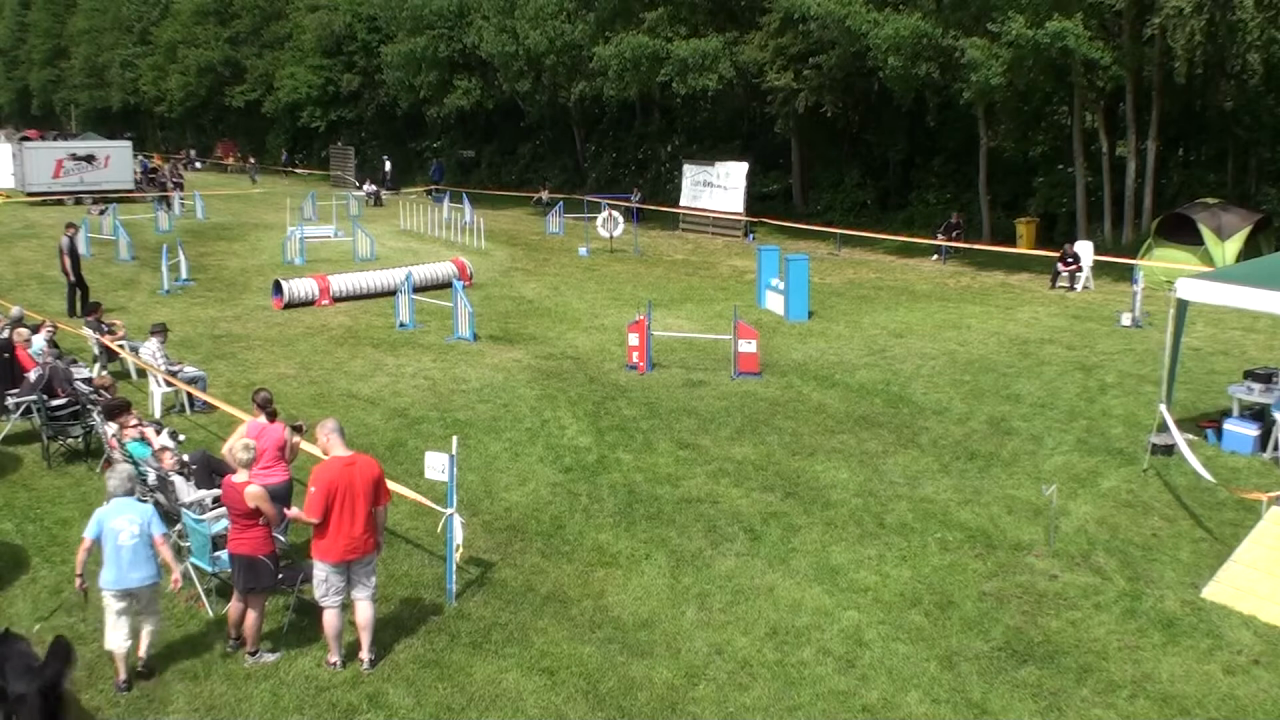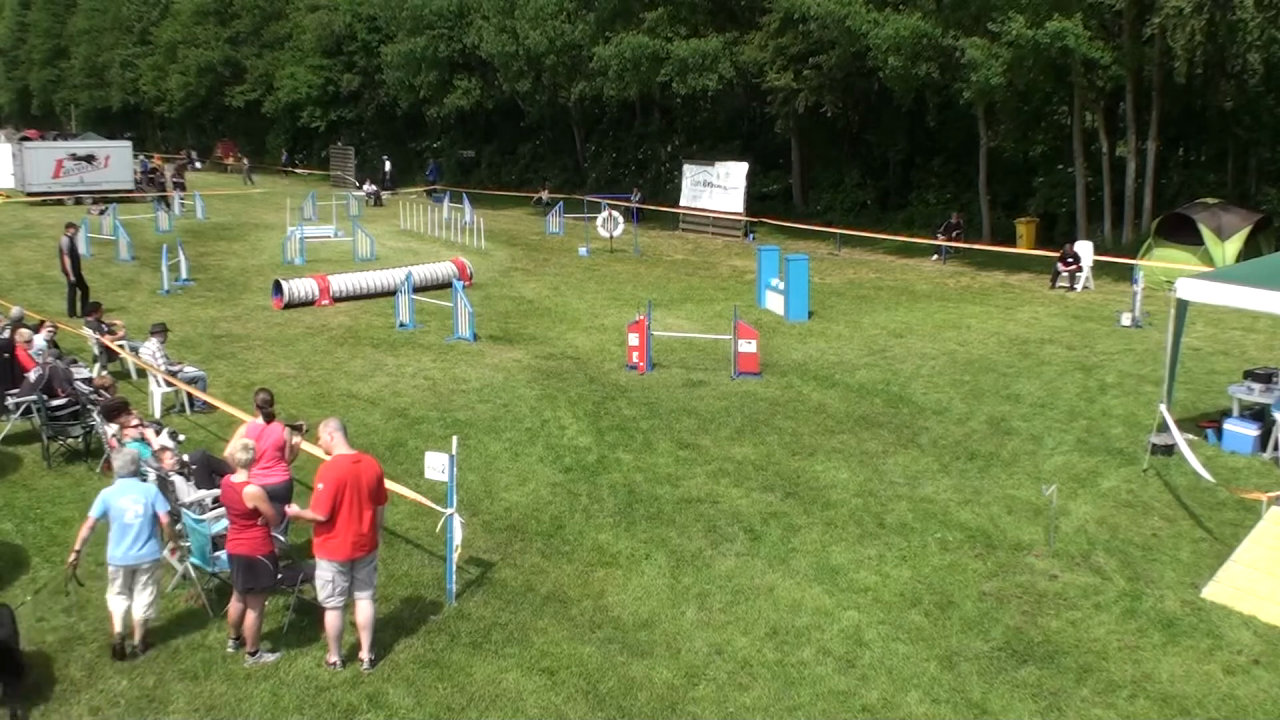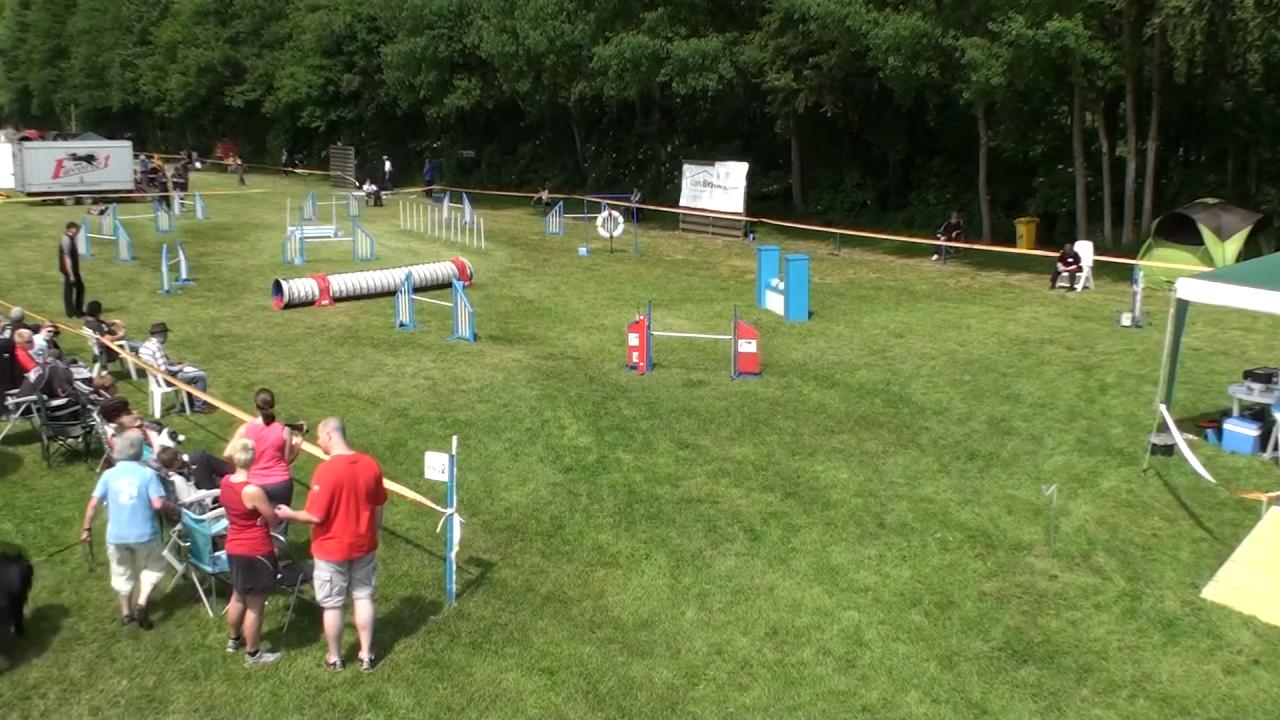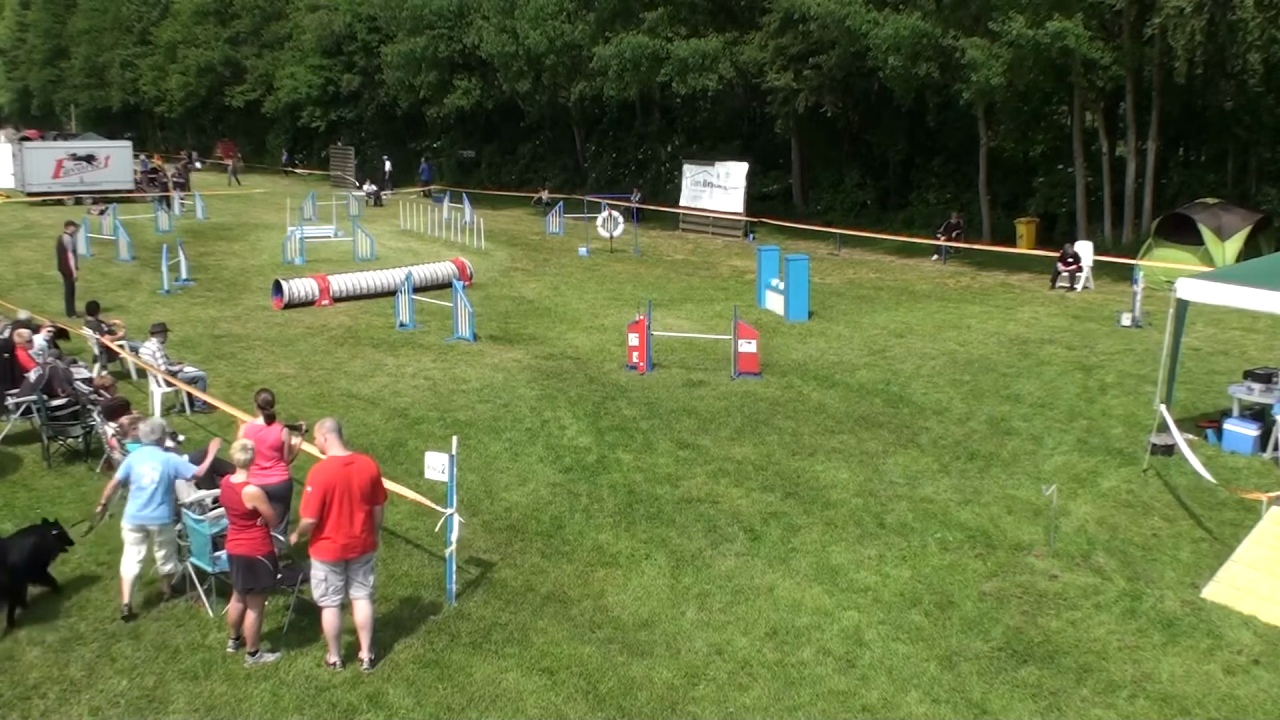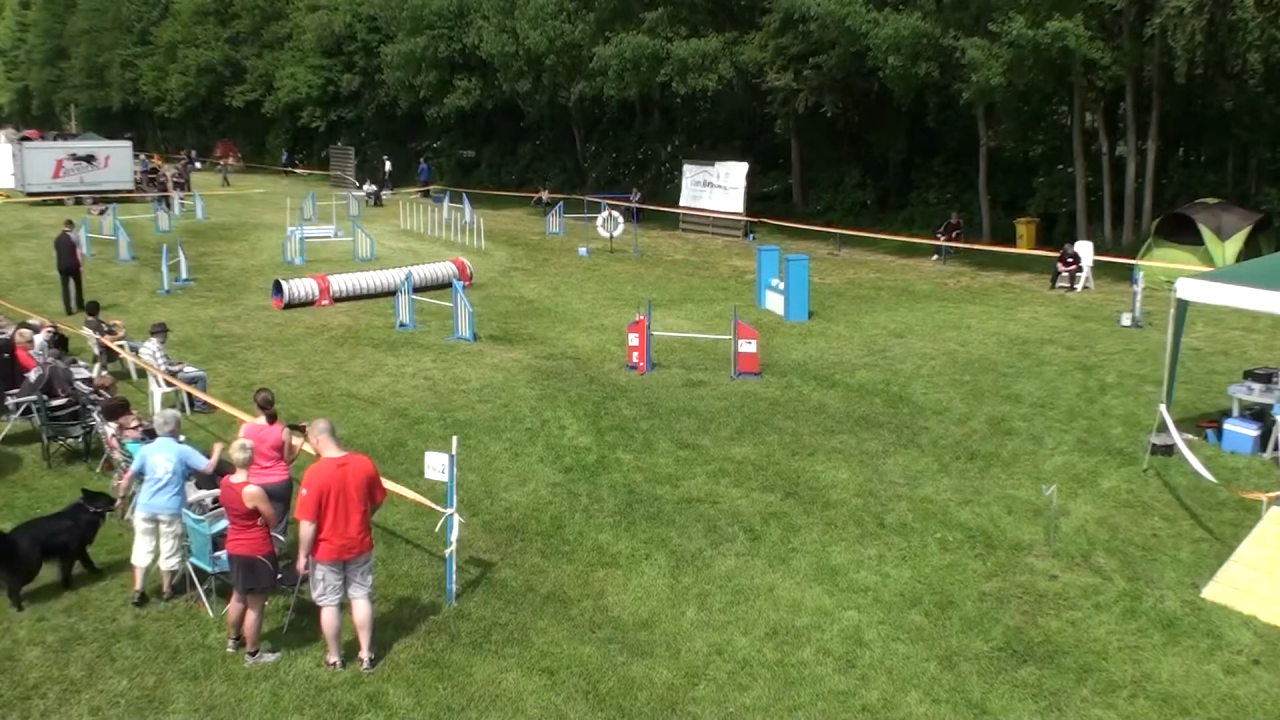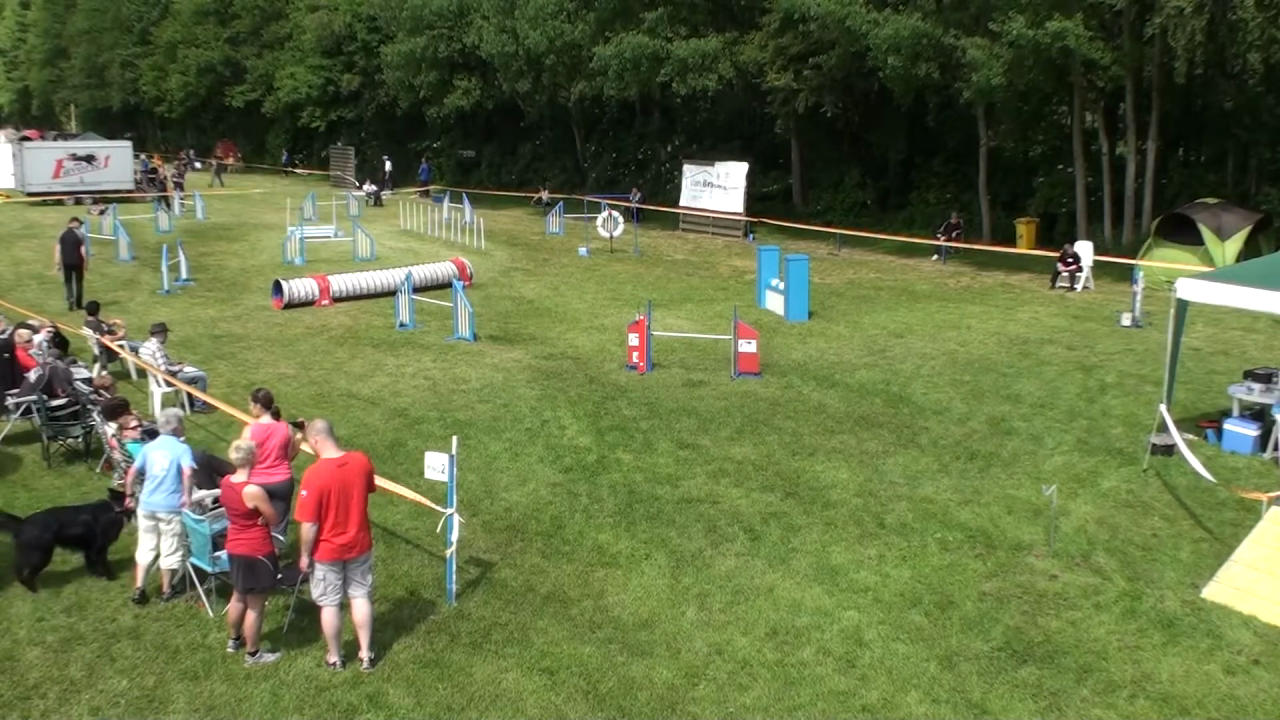
dt=0.5s
person 1, frame 1
left shoulder: (323, 471)
right shoulder: (371, 465)
left elbow: (314, 517)
right elbow: (381, 507)
left wrist: (296, 515)
right wrist: (379, 536)
left hip: (331, 550)
right hip: (364, 546)
left knee: (331, 604)
right knee: (364, 599)
left ankle: (335, 657)
right ankle: (366, 655)
person 1, frame 2
left shoulder: (330, 469)
right shoulder: (372, 464)
left elbow: (320, 514)
right elbow: (379, 507)
left wrist: (297, 513)
right wrist: (374, 535)
left hip: (334, 548)
right hip: (365, 545)
left knee: (333, 605)
right knee: (364, 598)
left ankle: (335, 657)
right ankle: (366, 655)
person 1, frame 3
left shoulder: (327, 470)
right shoulder: (370, 465)
left elbow: (316, 516)
right elbow: (378, 507)
left wrist: (290, 514)
right wrist: (373, 535)
left hip: (332, 549)
right hip: (364, 545)
left knee: (332, 604)
right knee: (364, 598)
left ankle: (334, 657)
right ankle: (366, 655)
person 1, frame 4
left shoulder: (320, 472)
right shoulder: (369, 465)
left elbow: (311, 519)
right elbow: (378, 507)
left wrist: (297, 535)
right wrist: (374, 536)
left hip: (328, 549)
right hip: (362, 545)
left knee: (330, 604)
right knee: (362, 598)
left ankle: (334, 657)
right ankle: (366, 655)
person 1, frame 5
left shoulder: (315, 473)
right shoulder: (365, 464)
left elbow: (307, 522)
right elbow: (377, 502)
left wrist: (302, 555)
left hip: (327, 550)
right hip: (360, 545)
left knee: (329, 603)
right knee: (361, 598)
left ankle: (334, 658)
right ankle: (366, 654)
person 1, frame 6
left shoulder: (314, 474)
right shoulder: (362, 462)
left elbow: (309, 523)
left wrist: (305, 554)
left hip: (327, 551)
right hip: (359, 545)
left knee: (329, 604)
right knee: (361, 597)
left ankle: (335, 657)
right ankle: (366, 654)
person 2, frame 1
left shoulder: (226, 482)
right shoulder: (255, 490)
right elbow: (276, 519)
left hip: (235, 547)
right hip: (257, 552)
left knee: (239, 597)
right knee: (255, 605)
left ankle: (233, 640)
right ankle: (252, 654)
person 2, frame 2
left shoulder: (225, 482)
right shoulder: (253, 490)
right elbow: (275, 519)
left hip: (234, 547)
right hip: (256, 552)
left knee: (239, 596)
right knee: (255, 606)
left ankle: (233, 640)
right ankle: (252, 654)
person 2, frame 3
left shoulder: (225, 482)
right shoulder: (252, 491)
right elbow: (274, 519)
left hip: (234, 547)
right hip: (255, 553)
left knee: (238, 596)
right knee: (255, 606)
left ankle: (233, 640)
right ankle: (253, 654)
person 2, frame 4
left shoulder: (225, 483)
right shoulder: (252, 491)
right elbow: (273, 520)
left hip: (234, 547)
right hip: (255, 553)
left knee: (238, 596)
right knee: (255, 605)
left ankle: (233, 640)
right ankle: (252, 654)
person 2, frame 5
left shoulder: (225, 483)
right shoulder: (253, 491)
right elbow: (274, 520)
left hip: (234, 547)
right hip: (256, 552)
left knee: (238, 596)
right knee: (255, 605)
left ankle: (233, 640)
right ankle: (253, 654)
person 2, frame 6
left shoulder: (226, 482)
right shoulder: (254, 490)
right elbow: (274, 519)
left hip: (234, 547)
right hip: (256, 552)
left knee: (239, 596)
right knee: (255, 605)
left ankle: (234, 639)
right ankle: (253, 654)
person 3, frame 1
left shoulder: (101, 514)
right shoulder: (147, 510)
left elbow: (85, 547)
right elbow: (160, 543)
left wrist: (79, 575)
right wrist: (175, 569)
left hip: (113, 582)
right hip: (146, 578)
left knee: (118, 628)
right knee: (148, 616)
left ankle: (122, 678)
right ankle: (142, 657)
person 3, frame 2
left shoulder: (107, 494)
right shoulder: (151, 490)
left elbow: (89, 525)
right elbow: (165, 521)
left wrist: (76, 551)
right wrist: (171, 541)
left hip: (119, 557)
right hip: (148, 556)
left knee: (118, 596)
right knee: (143, 599)
left ankle: (118, 636)
right ankle: (138, 642)
person 3, frame 3
left shoulder: (109, 475)
right shoulder: (147, 474)
left elbow: (93, 505)
right elbow: (158, 505)
left wrist: (87, 529)
right wrist: (171, 508)
left hip: (116, 536)
right hip: (144, 535)
left knee: (122, 575)
right knee: (152, 568)
left ankle: (126, 613)
right ankle: (141, 604)
person 3, frame 4
left shoulder: (132, 458)
right shoulder: (170, 460)
left elbow: (113, 484)
right elbow: (198, 472)
left wrist: (102, 505)
right wrist: (211, 453)
left hip: (133, 518)
right hip: (160, 519)
left knee: (130, 560)
right knee: (164, 556)
left ankle: (126, 603)
right ankle: (167, 590)
person 3, frame 5
left shoulder: (146, 450)
right shoulder: (183, 451)
left elbow: (128, 476)
right elbow: (209, 467)
left wrist: (120, 497)
right wrist: (217, 450)
left hip: (145, 508)
right hip: (170, 509)
left knee: (143, 549)
right knee: (169, 551)
left ankle: (138, 591)
right ankle: (167, 590)
person 3, frame 6
left shoulder: (149, 447)
right shoulder: (182, 448)
left elbow: (132, 473)
right elbow: (187, 473)
left wrist: (130, 495)
right wrist: (186, 496)
left hip: (146, 505)
right hip: (170, 507)
left knee: (145, 548)
right knee: (170, 550)
left ankle: (139, 589)
right ankle: (167, 590)
